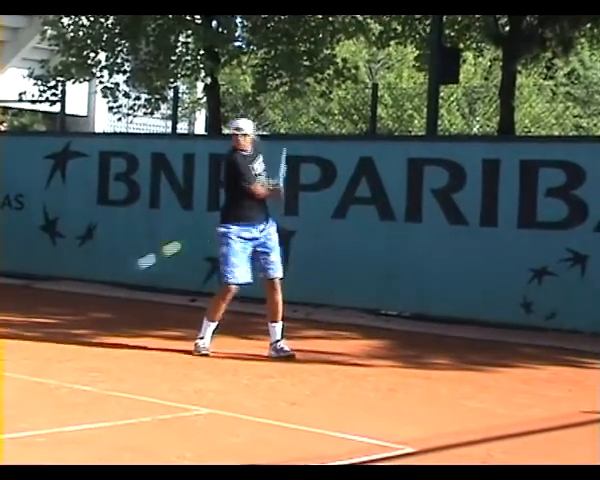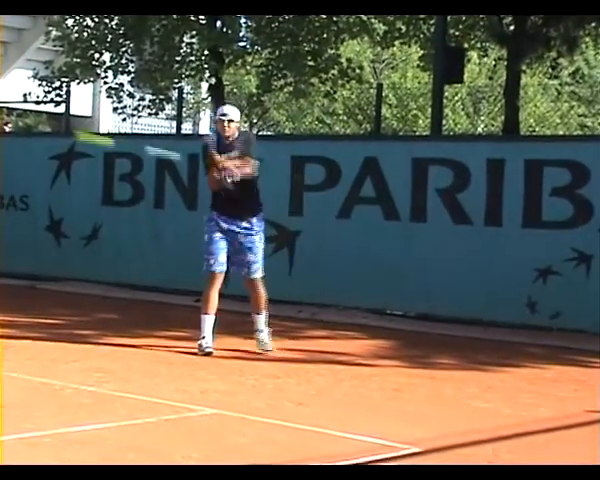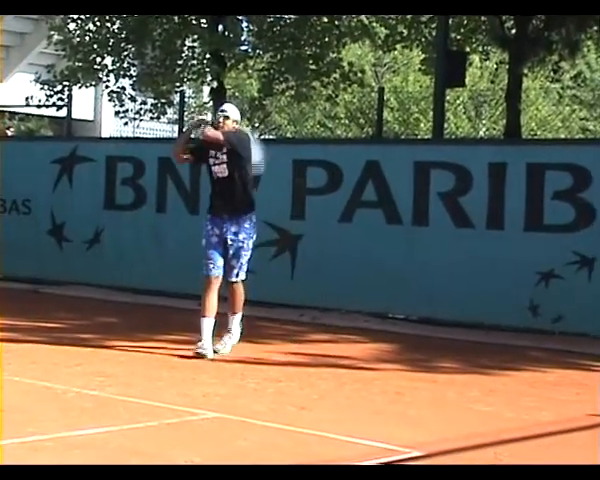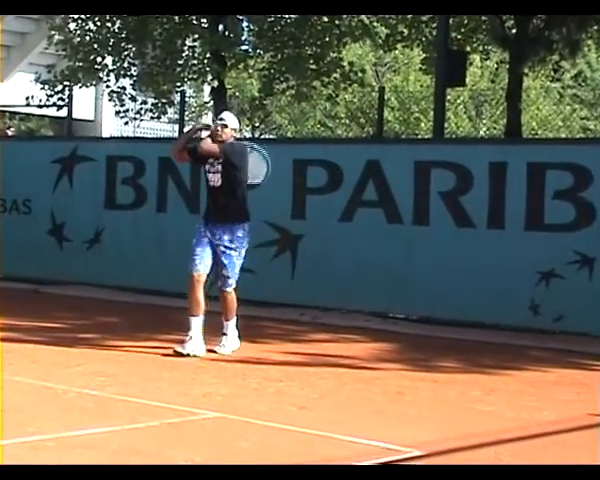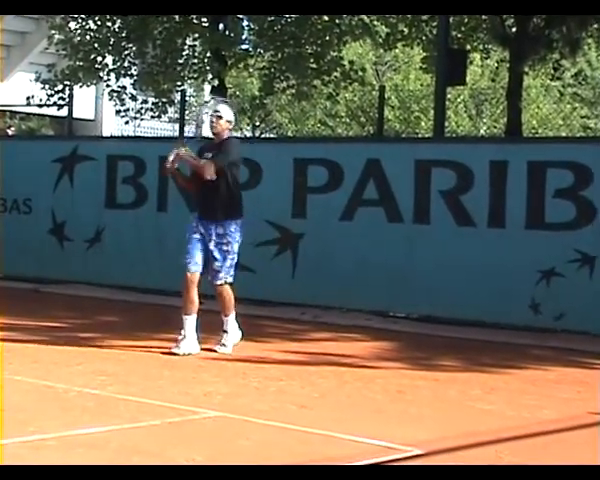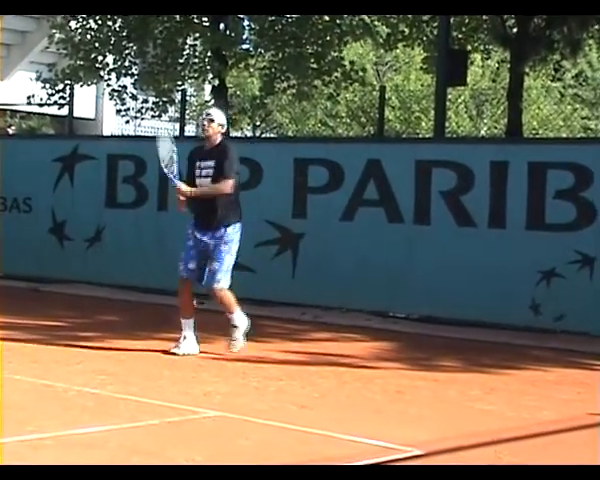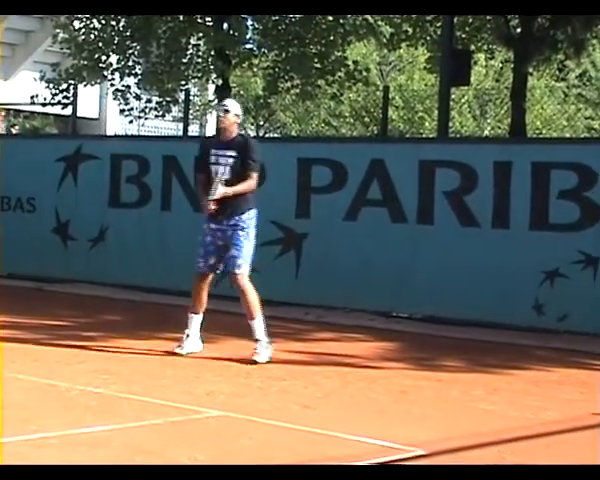
dt=0.2s
person 1, frame 1
left shoulder: (256, 151)
right shoulder: (233, 159)
right elbow: (258, 191)
left wrist: (271, 188)
right wrist: (275, 189)
left hip: (264, 226)
right hip: (234, 229)
left knee: (273, 282)
right knee: (229, 287)
left ankle: (276, 342)
right ankle: (203, 338)
person 1, frame 2
left shoulder: (249, 141)
right shoulder: (212, 147)
left elbow: (251, 169)
right elbow: (214, 184)
left wrist: (227, 163)
right wrist: (217, 169)
left hip: (250, 220)
right hip: (220, 219)
left knee: (254, 278)
right knee: (215, 277)
left ankle: (262, 330)
right ankle: (206, 338)
person 1, frame 3
left shoulder: (242, 139)
right shoulder: (209, 145)
left elbow: (211, 135)
right elbow: (179, 154)
left wrist: (204, 127)
right wrist: (193, 127)
left hip: (241, 220)
right hip: (215, 219)
left knee: (235, 279)
right knee: (212, 280)
left ankle: (233, 329)
right ankle: (205, 341)
person 1, frame 4
left shoulder: (237, 149)
right shoulder: (210, 150)
left elbow: (204, 148)
right elbow: (178, 153)
left wrist: (201, 137)
right wrist: (193, 131)
left hip: (234, 227)
right hip: (209, 225)
left knee: (226, 287)
right knee: (196, 277)
left ankle: (230, 335)
right ankle: (195, 339)
person 1, frame 5
left shoulder: (230, 145)
right shoulder: (205, 148)
left elbow: (207, 171)
right elbow: (194, 185)
left wrist: (185, 157)
right wrist: (174, 170)
left hip: (227, 224)
right hip: (202, 221)
left knee: (220, 282)
right knee: (190, 277)
left ankle: (231, 331)
right ankle: (188, 338)
person 1, frame 6
left shoulder: (226, 151)
right shoulder: (195, 154)
left elbow: (227, 186)
left wrist: (192, 191)
right wrist: (183, 198)
left hip: (226, 228)
right hip: (198, 227)
left knee: (218, 288)
right knee: (186, 282)
left ankle: (238, 321)
right ankle: (187, 339)
person 1, frame 7
left shoulder: (246, 145)
right shoulder: (207, 145)
left elbow: (253, 181)
right elbow: (202, 179)
left wrist: (229, 191)
right wrist: (206, 199)
left hip: (242, 218)
right hip: (215, 220)
left knee: (240, 277)
right knee: (202, 275)
left ankle: (262, 341)
right ankle: (192, 337)
